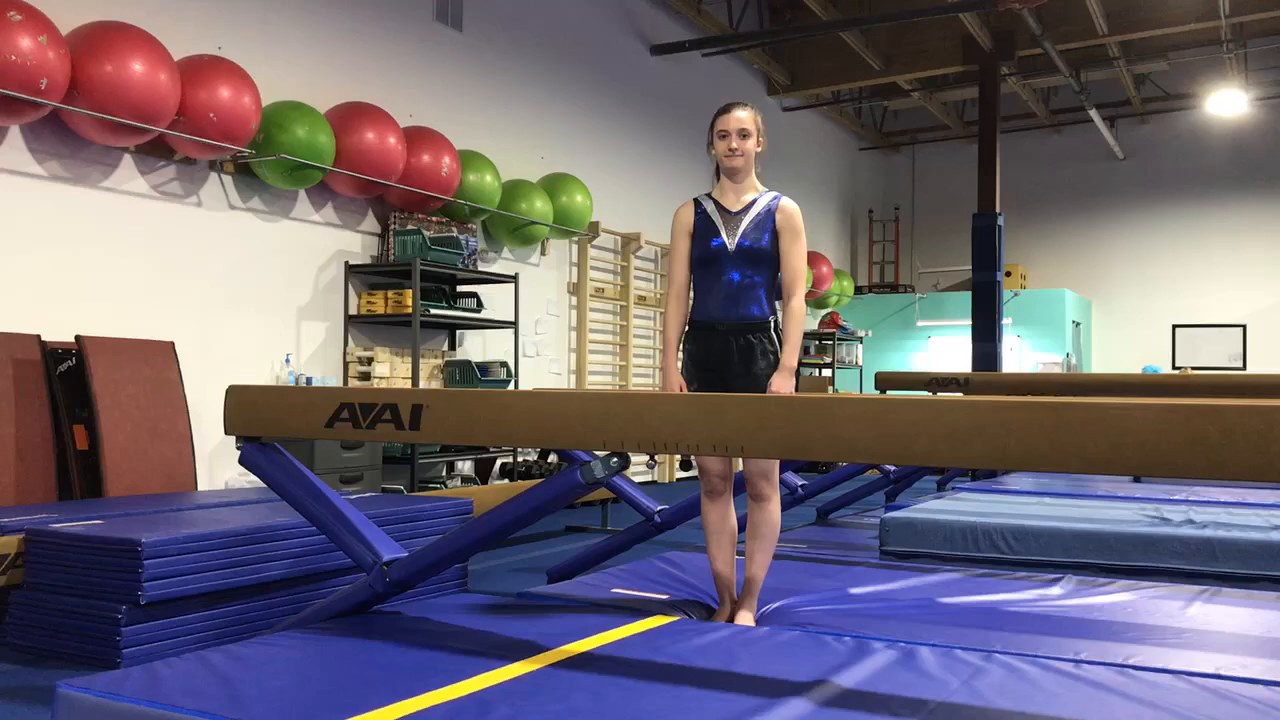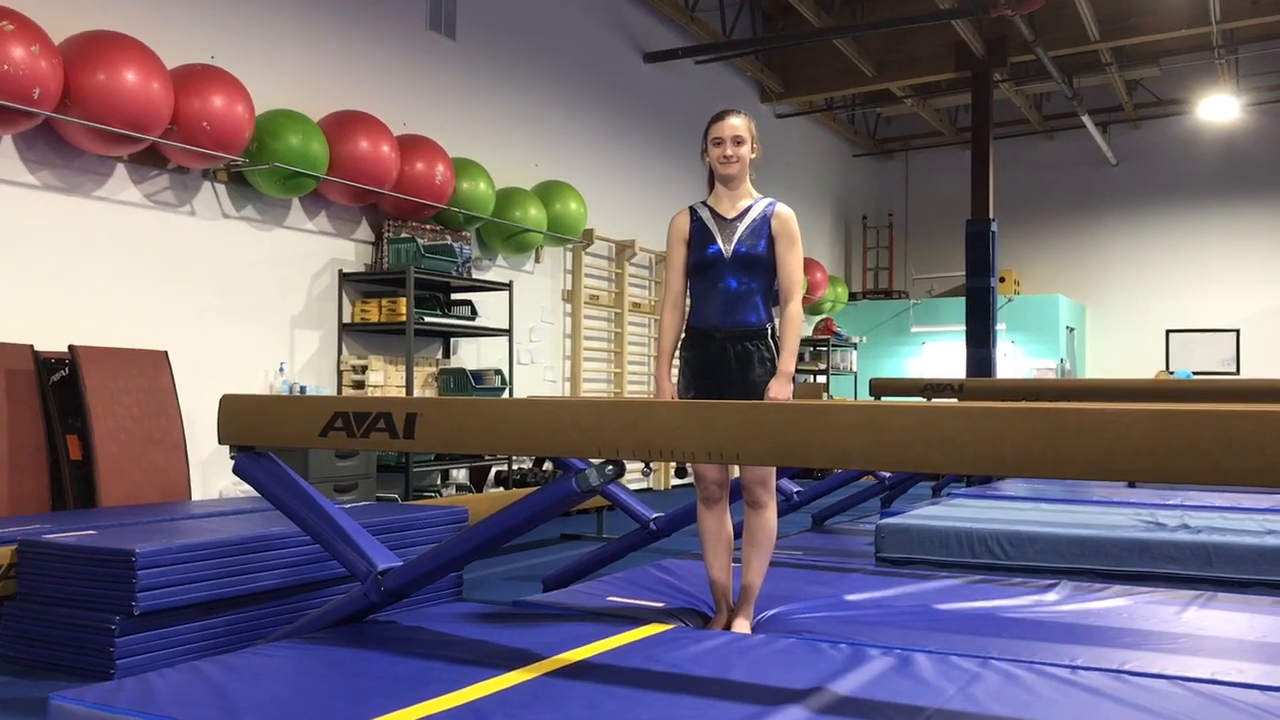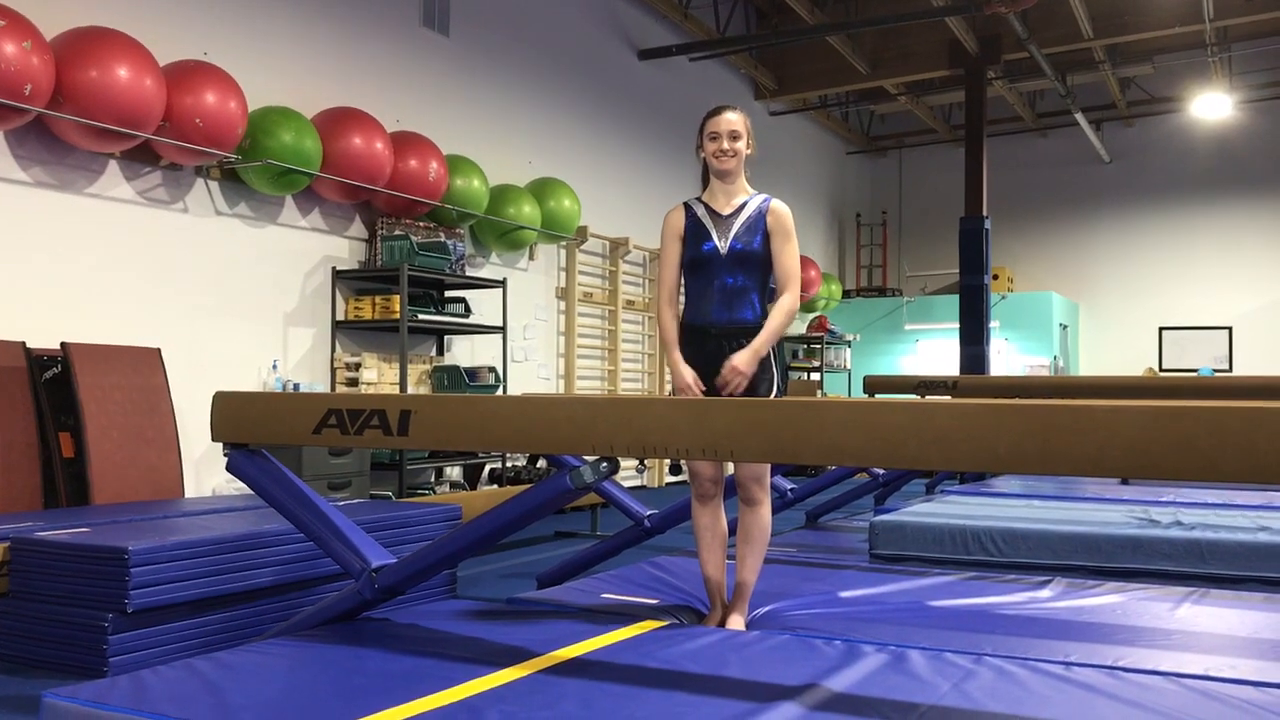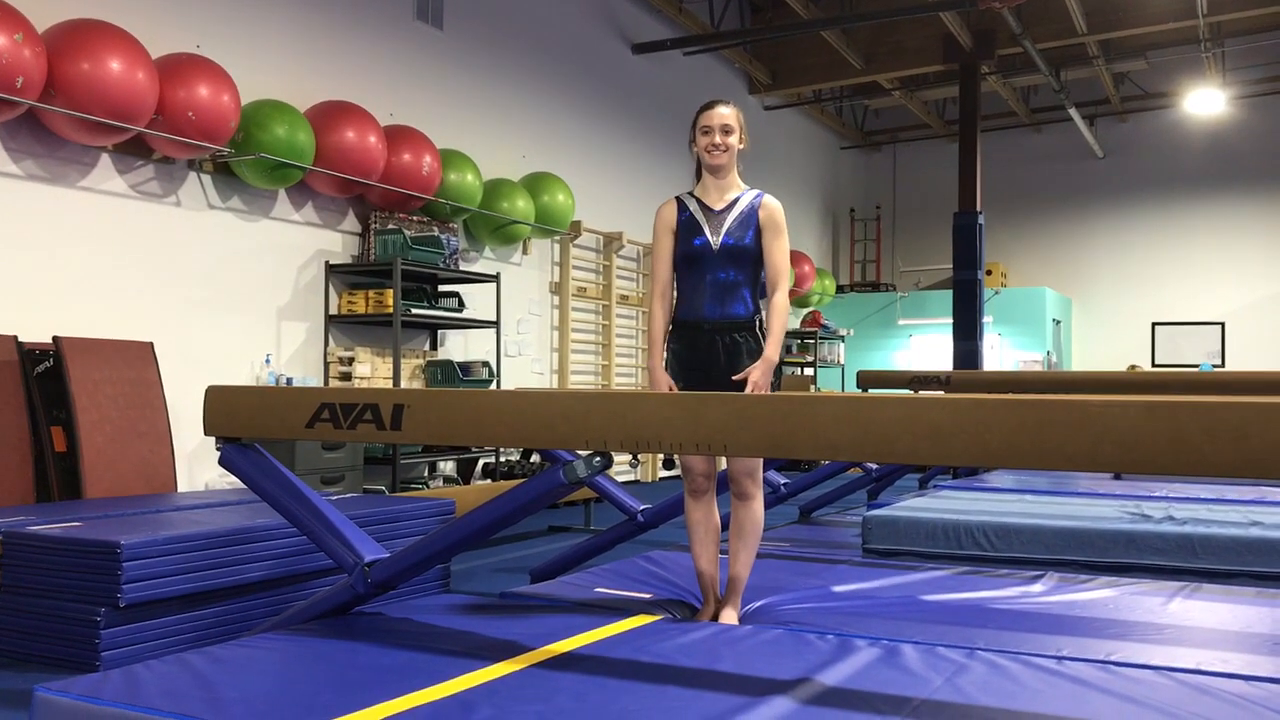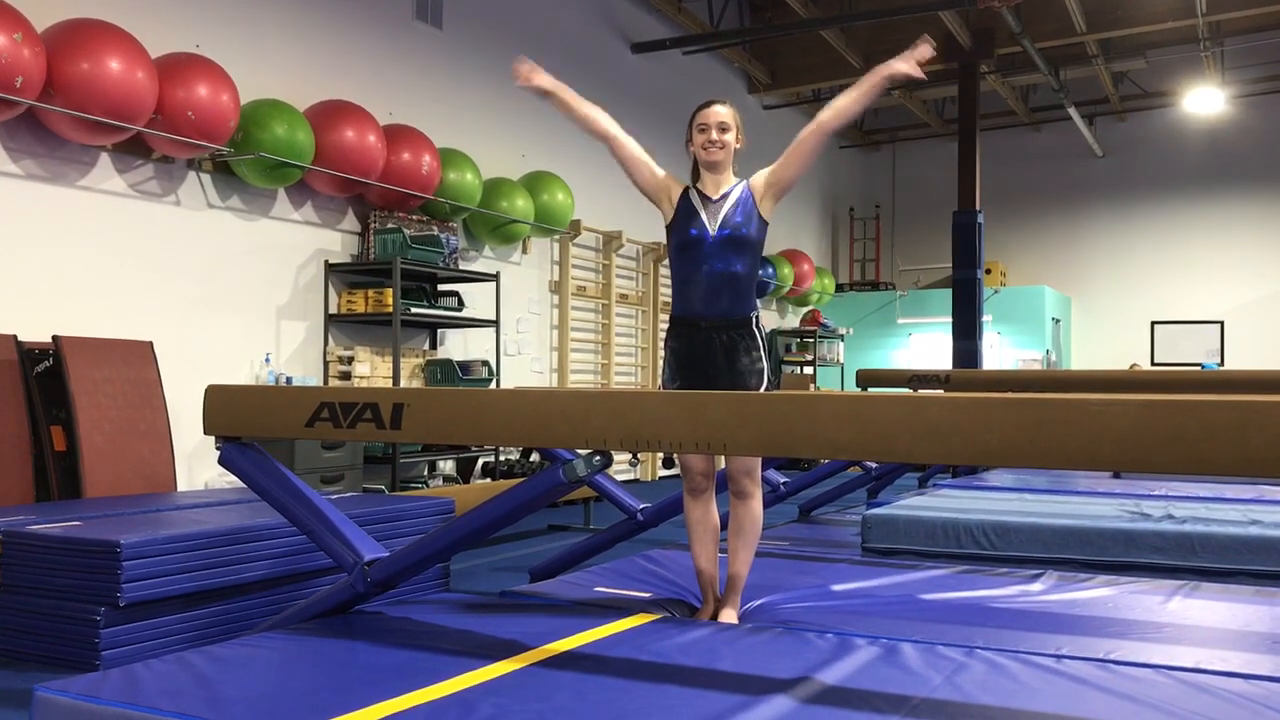
dt=0.7s
person 1, frame 1
left shoulder: (782, 211)
right shoulder: (691, 214)
left elbow: (795, 296)
right elbow: (677, 294)
left wrist: (787, 368)
right wrist: (671, 366)
left hip: (759, 349)
right hip: (704, 350)
left knee: (760, 482)
right knee: (713, 481)
left ankle: (748, 602)
right ankle: (724, 599)
person 1, frame 2
left shoulder: (778, 217)
right shoulder: (686, 221)
left elbow: (792, 301)
right elbow: (673, 301)
left wrist: (785, 373)
right wrist: (662, 374)
left hip: (756, 355)
right hip: (701, 358)
left knee: (758, 489)
right knee: (709, 488)
left ankle: (746, 609)
right ankle: (721, 607)
person 1, frame 3
left shoulder: (773, 212)
right shoulder: (680, 218)
left elbow: (789, 294)
right elbow: (666, 298)
left wrist: (752, 353)
right wrist: (677, 362)
left hip: (753, 357)
right hip: (697, 359)
left knee: (751, 485)
right knee: (704, 484)
left ankle: (739, 606)
right ankle: (715, 603)
person 1, frame 4
left shoulder: (765, 208)
right shoulder: (673, 212)
left elbow: (778, 289)
right elbow: (660, 293)
left wrist: (769, 358)
right wrist: (656, 364)
left hip: (743, 347)
right hip: (689, 348)
left knee: (745, 479)
right knee: (696, 479)
left ankle: (733, 601)
right ankle: (708, 598)
person 1, frame 5
left shoulder: (758, 193)
right shoulder: (671, 196)
left elbow: (820, 131)
right elbow: (613, 136)
left wrist: (883, 76)
right wrist: (553, 90)
left hip: (741, 346)
right hip: (685, 346)
left knee: (744, 480)
right knee: (696, 478)
left ankle: (733, 600)
right ankle: (708, 597)
